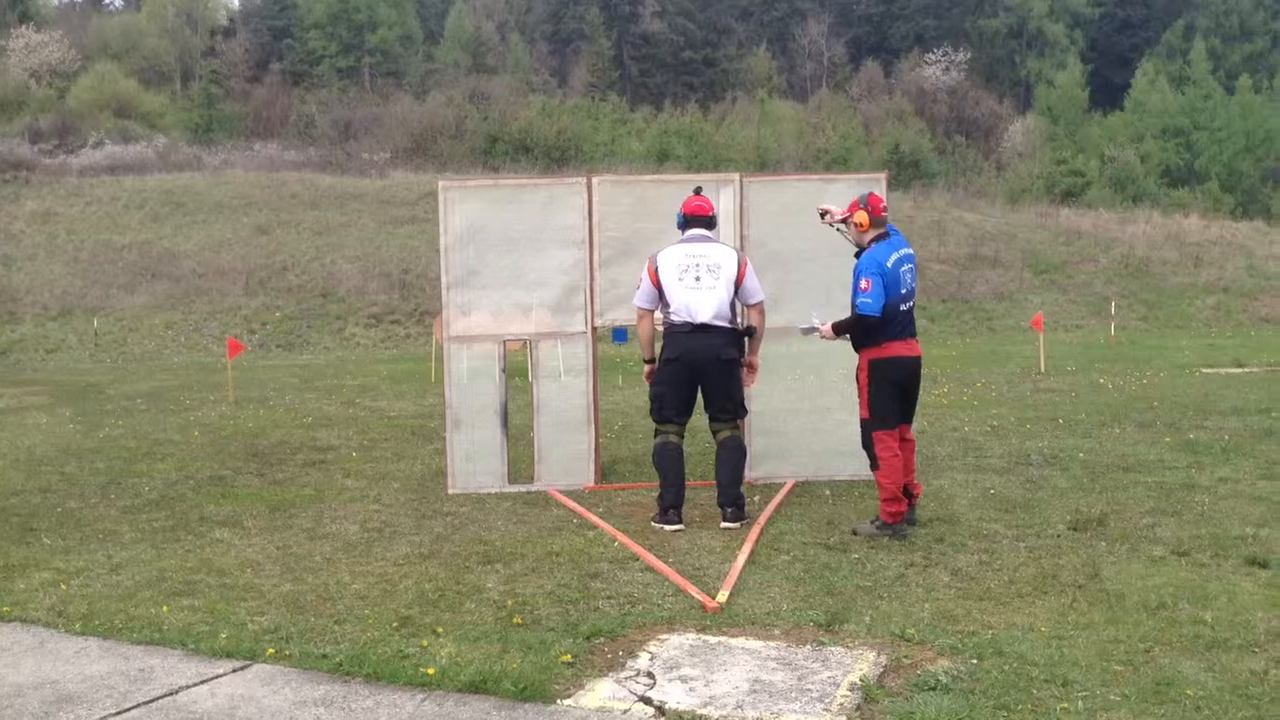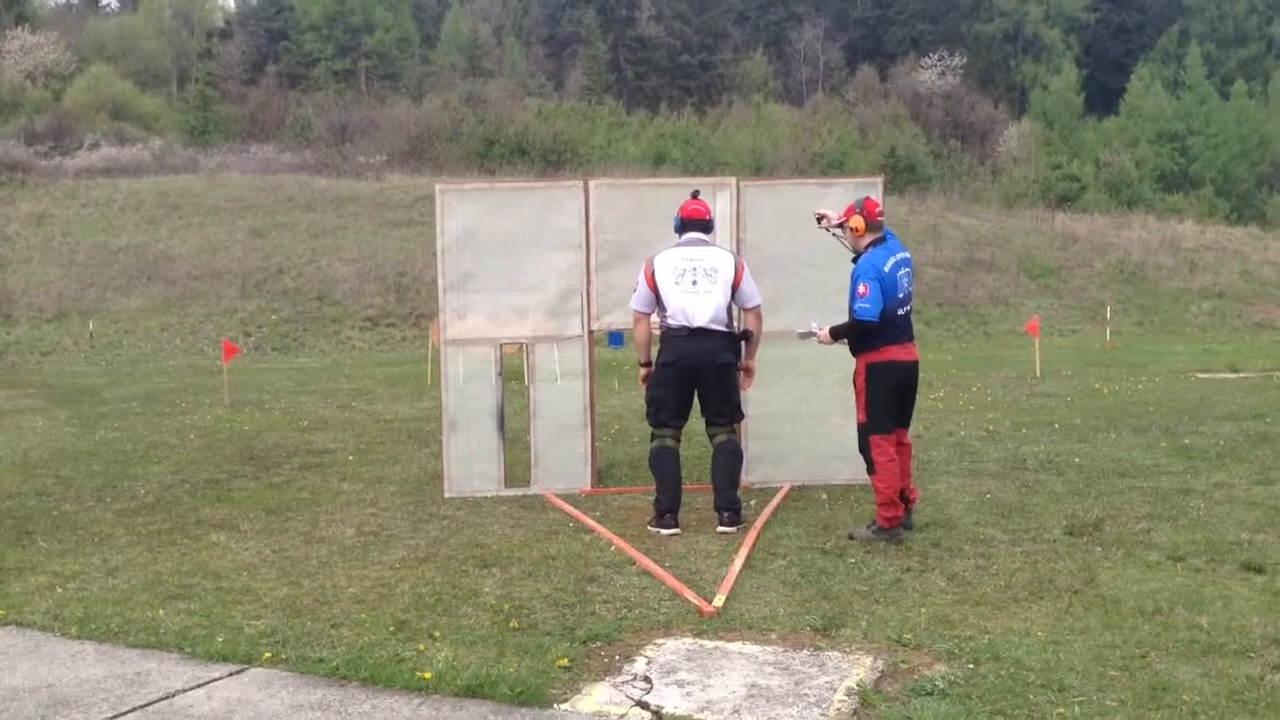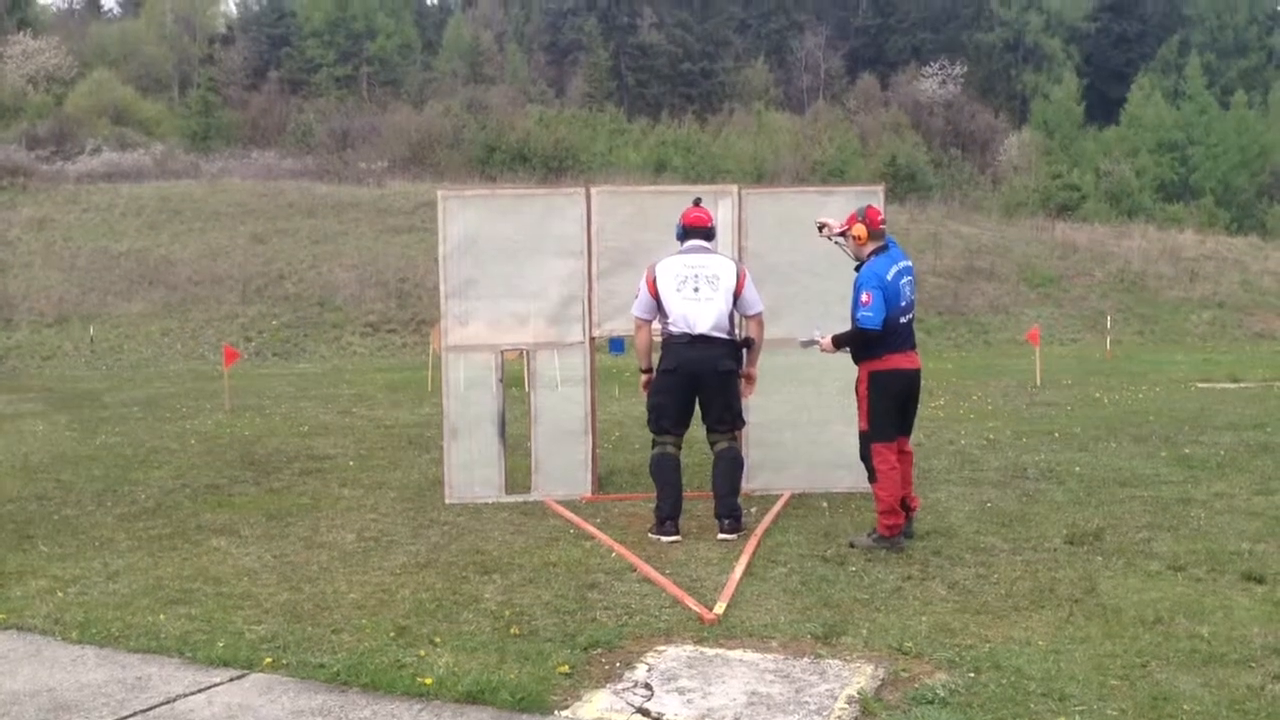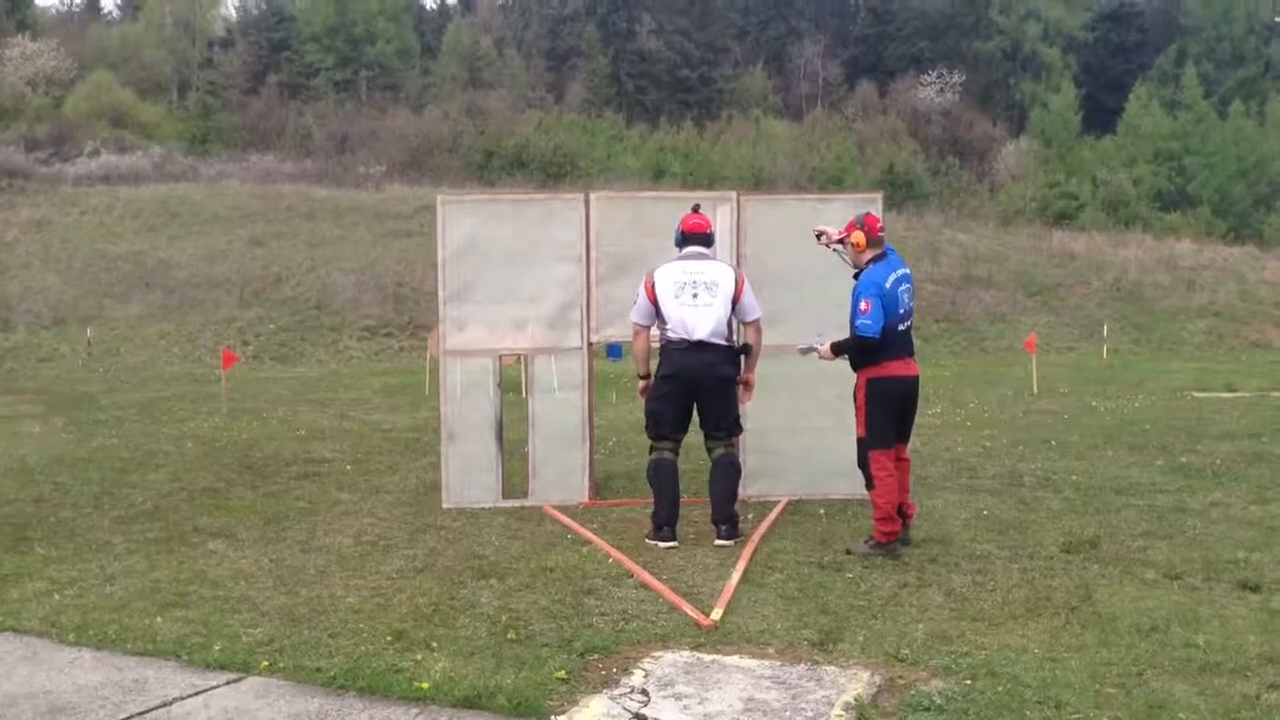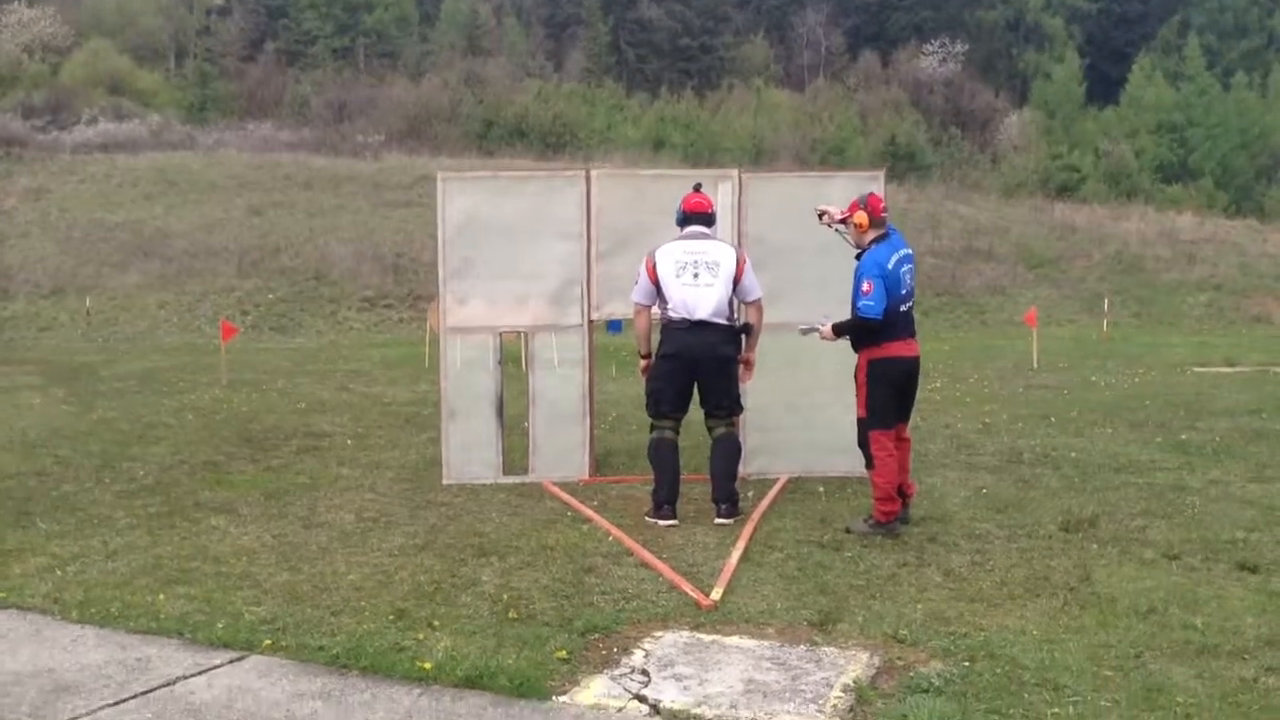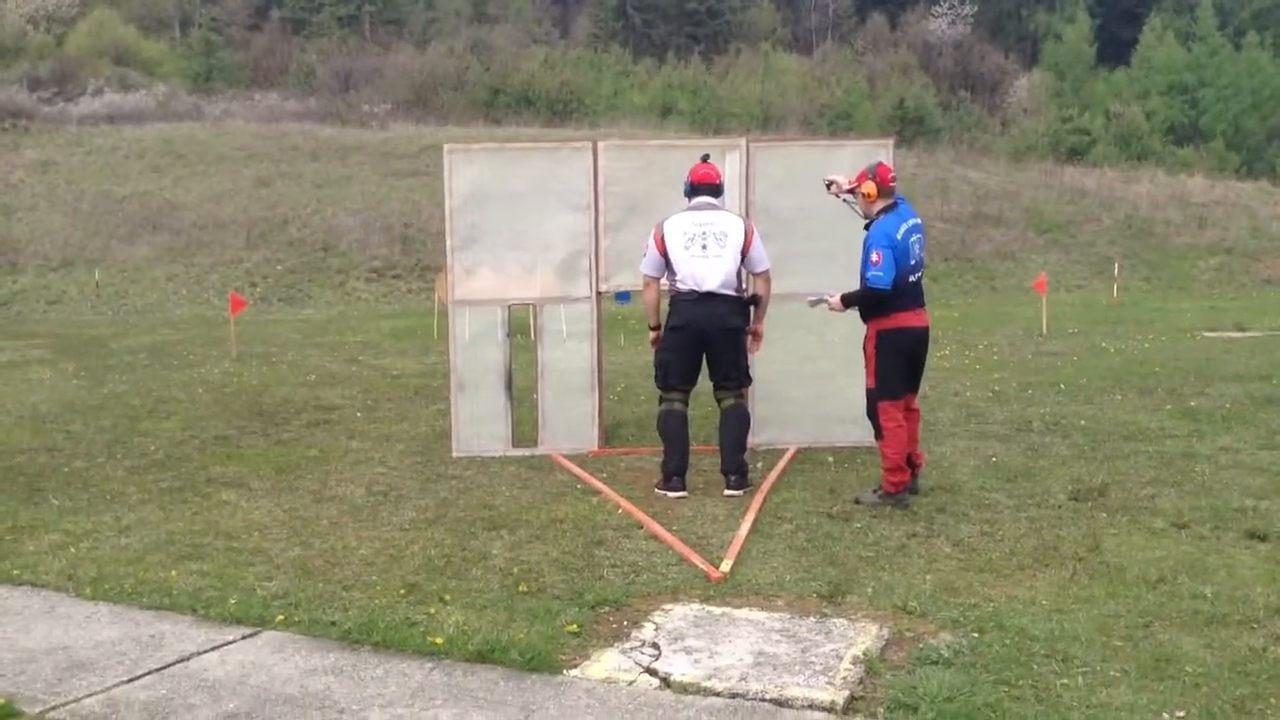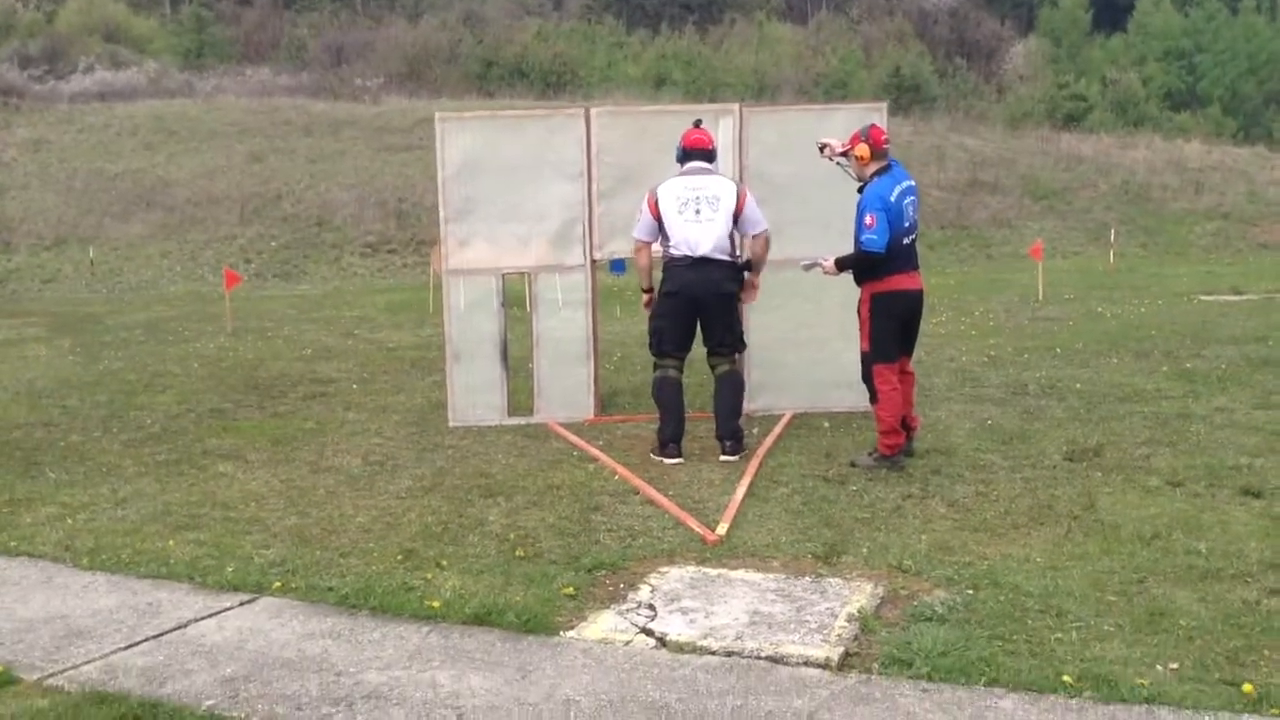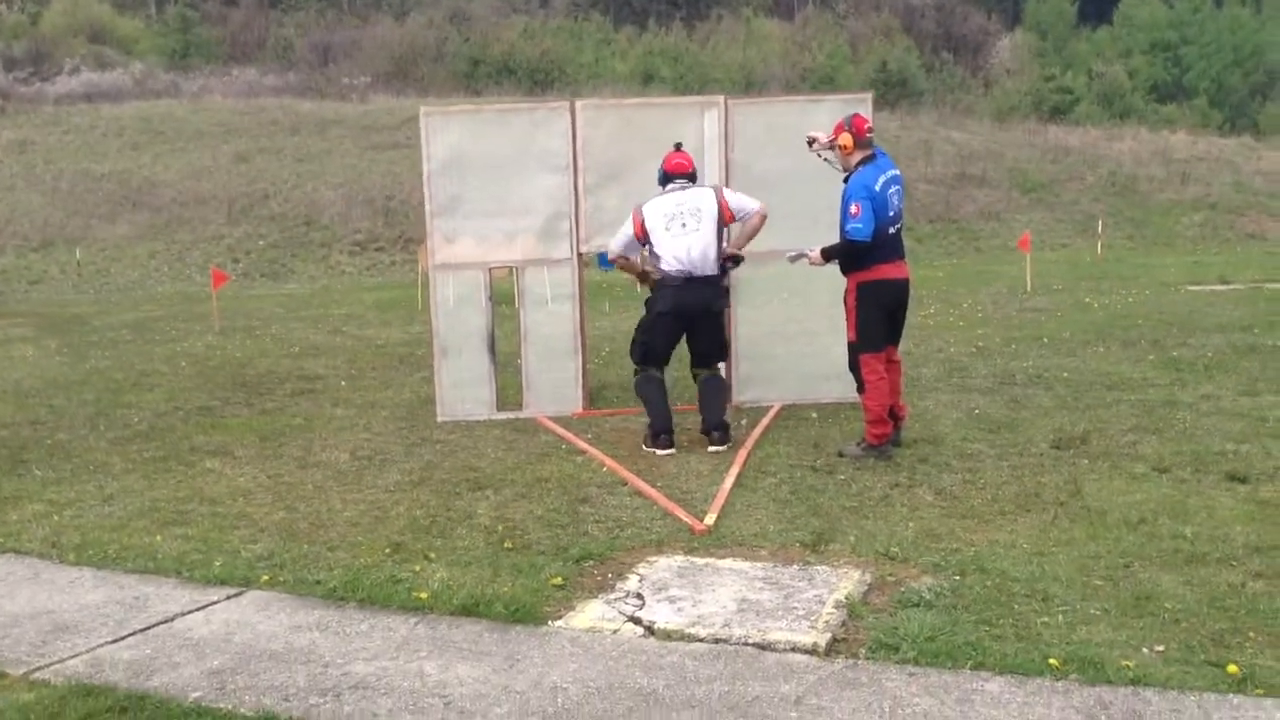
dt=0.4s
person 1, frame 1
left shoulder: (870, 261)
right shoulder: (900, 243)
left elbow: (867, 316)
right elbow: (881, 230)
left wrist: (836, 328)
right wrist: (842, 217)
left hip: (882, 360)
right hip: (909, 353)
left knee: (882, 439)
right knee: (902, 433)
left ankle: (892, 518)
right ankle: (908, 503)
person 1, frame 2
left shoulder: (867, 265)
right shoulder: (897, 247)
left elbow: (865, 321)
right elbow: (878, 233)
left wrist: (833, 333)
right wrist: (839, 221)
left hip: (879, 364)
right hip: (906, 357)
left knee: (878, 443)
right knee: (898, 437)
left ankle: (888, 522)
right ankle: (904, 508)
person 1, frame 3
left shoulder: (870, 274)
right shoulder: (899, 255)
left elbow: (868, 329)
right elbow: (879, 242)
left wrist: (836, 342)
right wrist: (841, 229)
left hip: (881, 372)
right hip: (909, 366)
left knee: (880, 451)
right knee: (900, 445)
left ankle: (889, 530)
right ankle: (905, 516)
person 1, frame 4
left shoulder: (869, 282)
right shoulder: (897, 263)
left elbow: (867, 337)
right elbow: (878, 248)
left wrist: (835, 349)
right wrist: (839, 237)
left hip: (879, 380)
right hip: (907, 373)
left knee: (877, 458)
right knee: (897, 452)
left ankle: (886, 537)
right ankle: (902, 523)
person 1, frame 5
left shoulder: (871, 262)
right shoulder: (899, 243)
left elbow: (869, 319)
right elbow: (879, 230)
left wrist: (836, 330)
right wrist: (841, 218)
left hip: (880, 360)
right hip: (908, 353)
left knee: (877, 438)
right knee: (897, 432)
left ankle: (885, 516)
right ankle: (901, 502)
person 1, frame 6
left shoulder: (880, 232)
right shoulder: (908, 213)
left elbow: (878, 289)
right elbow: (888, 199)
left wrist: (845, 300)
right wrist: (849, 187)
left hip: (889, 331)
right hip: (917, 324)
left knee: (886, 409)
right knee: (906, 403)
left ankle: (894, 487)
right ankle: (910, 472)
person 1, frame 7
left shoulder: (873, 196)
right shoulder: (902, 176)
left elbow: (872, 253)
right elbow: (882, 162)
left wrist: (839, 264)
right wrist: (842, 150)
left hip: (883, 294)
right hip: (912, 287)
left knee: (881, 372)
right knee: (901, 366)
left ankle: (890, 449)
right ankle: (906, 435)
person 1, frame 8
left shoulder: (858, 185)
right shoulder: (888, 165)
left elbow: (857, 241)
right elbow: (870, 152)
left wrist: (825, 255)
right wrist: (830, 143)
left hip: (870, 283)
right hip: (898, 277)
left knee: (868, 362)
right knee: (888, 356)
left ankle: (877, 439)
right ankle: (894, 425)
person 2, frame 1
left shoulder: (660, 259)
right shoulder: (734, 257)
left elbow: (644, 314)
right elbow: (756, 309)
left wrist: (649, 359)
right wrist: (752, 353)
left hip: (678, 346)
right hip: (721, 345)
left knee: (668, 428)
right knee: (728, 427)
left ankle: (670, 511)
right ankle: (731, 509)
person 2, frame 2
left shoulder: (656, 262)
right shoulder: (730, 261)
left elbow: (640, 318)
right elbow: (754, 313)
left wrist: (645, 363)
right wrist: (748, 357)
left hip: (674, 349)
right hip: (718, 349)
left knee: (665, 432)
right knee: (724, 431)
left ankle: (666, 516)
right ankle: (728, 513)
person 2, frame 3
left shoulder: (659, 269)
right shoulder: (733, 268)
left elbow: (642, 325)
right elbow: (755, 320)
left wrist: (646, 369)
right wrist: (751, 365)
left hip: (676, 356)
right hip: (720, 357)
left knee: (666, 439)
right knee: (725, 438)
left ankle: (667, 523)
right ankle: (728, 520)
person 2, frame 4
left shoulder: (657, 276)
right shoulder: (731, 275)
left elbow: (640, 331)
right elbow: (753, 327)
left wrist: (644, 375)
right wrist: (749, 370)
left hip: (674, 362)
right hip: (718, 362)
left knee: (664, 445)
right knee: (723, 444)
left ankle: (664, 529)
right ankle: (725, 527)
person 2, frame 5
left shoulder: (659, 255)
right shoulder: (733, 255)
left elbow: (641, 310)
right elbow: (754, 307)
left wrist: (645, 354)
right wrist: (749, 350)
left hip: (675, 341)
right hip: (719, 342)
left knee: (664, 424)
right knee: (723, 423)
left ankle: (664, 506)
right ankle: (725, 505)
person 2, frame 6
left shoulder: (667, 227)
right shoulder: (741, 225)
left elbow: (650, 282)
right elbow: (763, 278)
left wrist: (654, 326)
right wrist: (758, 321)
left hip: (684, 313)
right hip: (727, 313)
left knee: (673, 395)
right knee: (732, 394)
left ankle: (674, 478)
right ankle: (734, 476)
person 2, frame 7
left shoulder: (660, 192)
right shoulder: (733, 189)
left elbow: (642, 246)
right elbow: (761, 237)
left wrist: (647, 289)
right wrist: (753, 275)
left hip: (678, 278)
right hip: (721, 277)
left knee: (668, 362)
right knee: (725, 360)
left ankle: (669, 444)
right ankle: (730, 442)
person 2, frame 8
left shoulder: (645, 210)
right shoulder: (714, 196)
left elbow: (616, 254)
right elbow: (759, 212)
left wrist: (642, 273)
right wrist: (735, 248)
left hip: (668, 297)
right hip: (709, 295)
left knee: (647, 365)
right knee: (708, 366)
left ankle: (660, 434)
right ankle: (716, 431)
